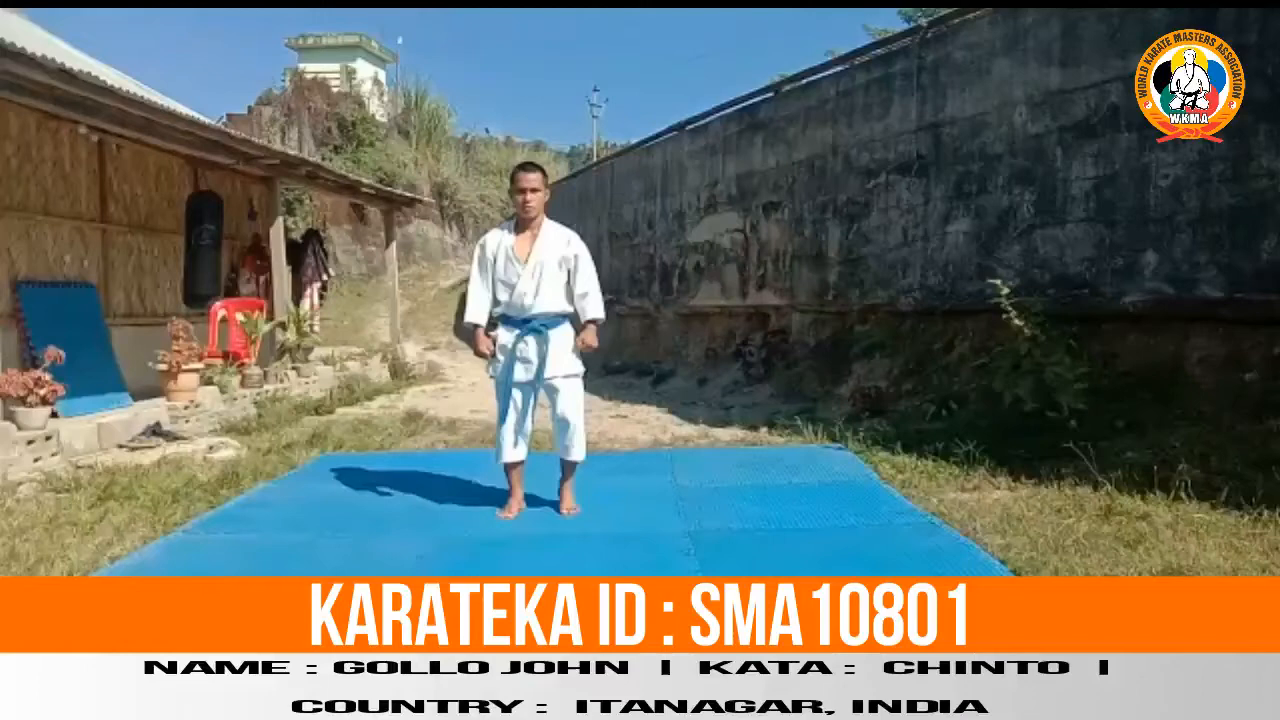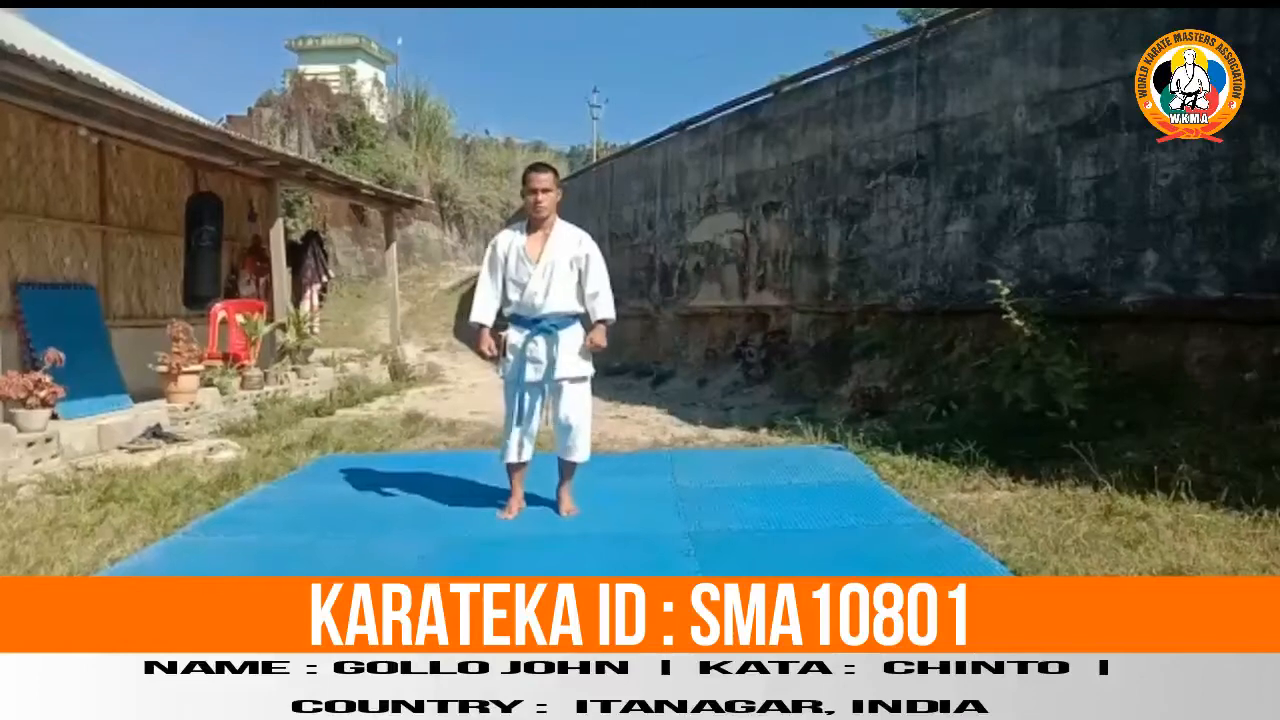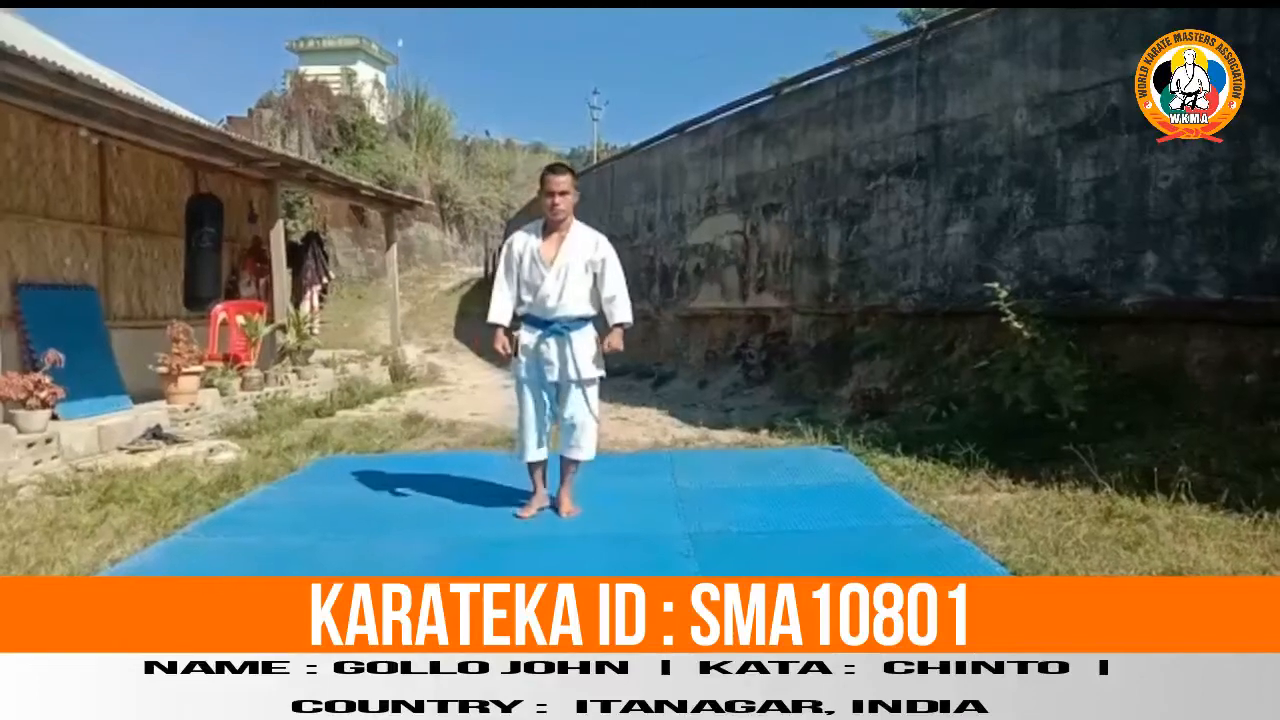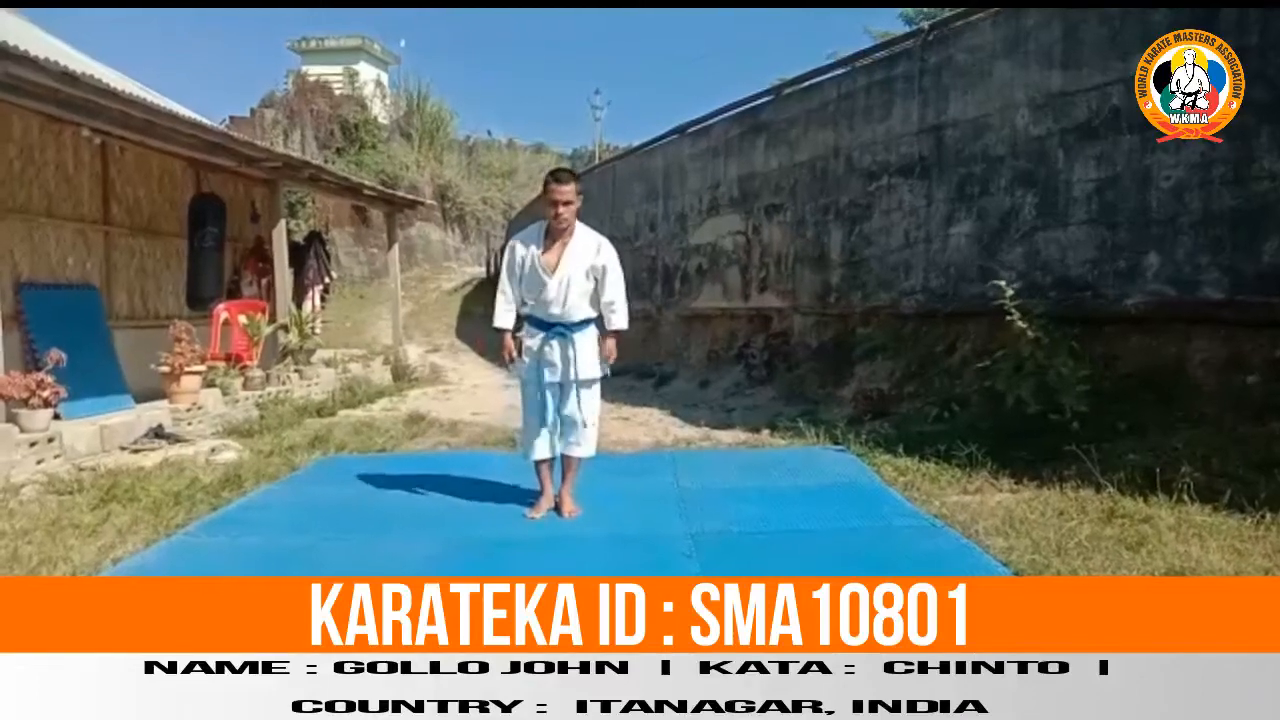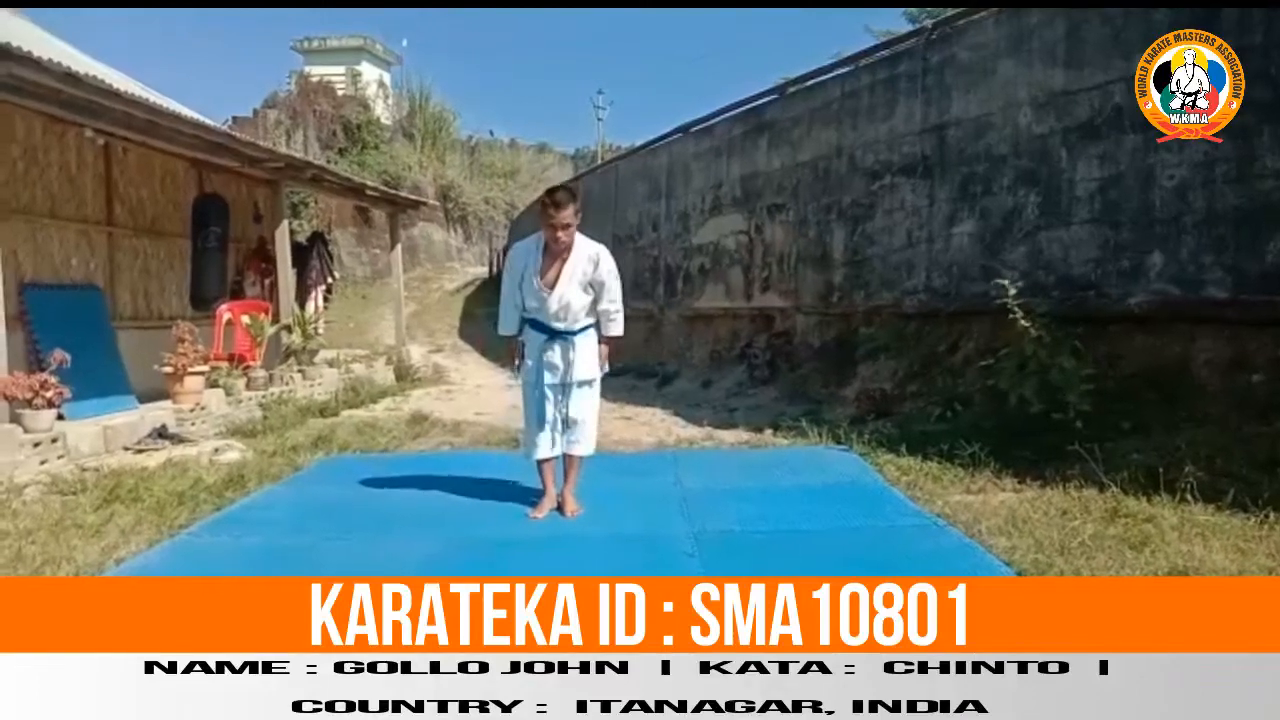
dt=0.3s
person 1, frame 1
left shoulder: (566, 240)
right shoulder: (492, 242)
left elbow: (585, 284)
right elbow: (480, 287)
left wrist: (590, 326)
right wrist: (478, 331)
left hip: (557, 337)
right hip: (511, 339)
left knee: (569, 414)
right knee: (511, 418)
left ankle: (567, 488)
right ankle: (516, 495)
person 1, frame 2
left shoulder: (579, 240)
right shoulder: (504, 242)
left elbow: (597, 284)
right elbow: (489, 287)
left wrist: (600, 325)
right wrist: (483, 329)
left hip: (567, 338)
right hip: (522, 339)
left knee: (573, 417)
right knee: (518, 418)
left ankle: (565, 490)
right ankle: (516, 495)
person 1, frame 3
left shoulder: (594, 242)
right shoulder: (519, 241)
left elbow: (613, 286)
right elbow: (505, 287)
left wrist: (617, 328)
right wrist: (499, 329)
left hip: (578, 339)
right hip: (532, 339)
left knee: (577, 418)
right knee: (533, 419)
left ankle: (565, 492)
right ankle: (538, 492)
person 1, frame 4
left shoulder: (597, 245)
right shoulder: (521, 242)
left elbow: (612, 292)
right elbow: (508, 291)
left wrist: (611, 335)
right wrist: (506, 334)
left hip: (580, 340)
right hip: (536, 339)
left knee: (578, 416)
right knee: (538, 417)
left ankle: (566, 492)
right ankle: (545, 492)
person 1, frame 5
left shoulder: (596, 256)
right shoulder: (520, 253)
left elbow: (610, 302)
right elbow: (511, 301)
left wrist: (605, 342)
right wrist: (513, 341)
left hip: (581, 343)
right hip: (538, 342)
left knee: (579, 417)
right knee: (540, 417)
left ankle: (569, 491)
right ankle: (548, 492)
